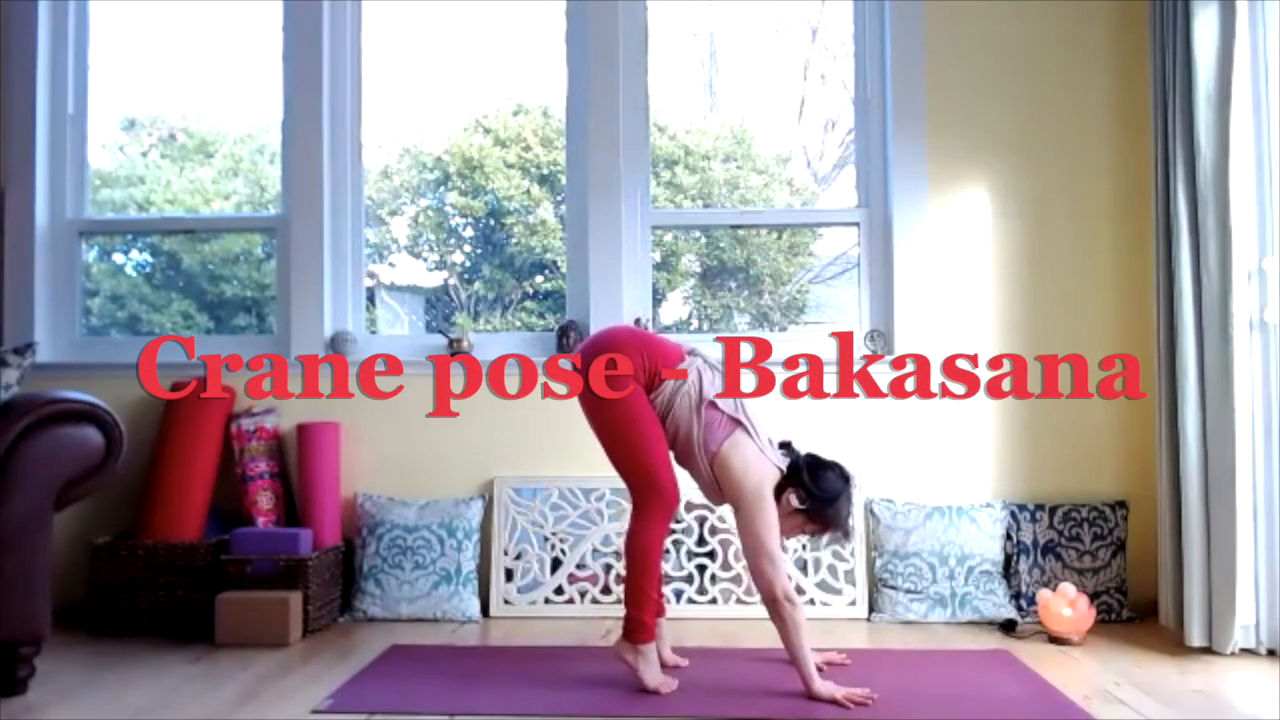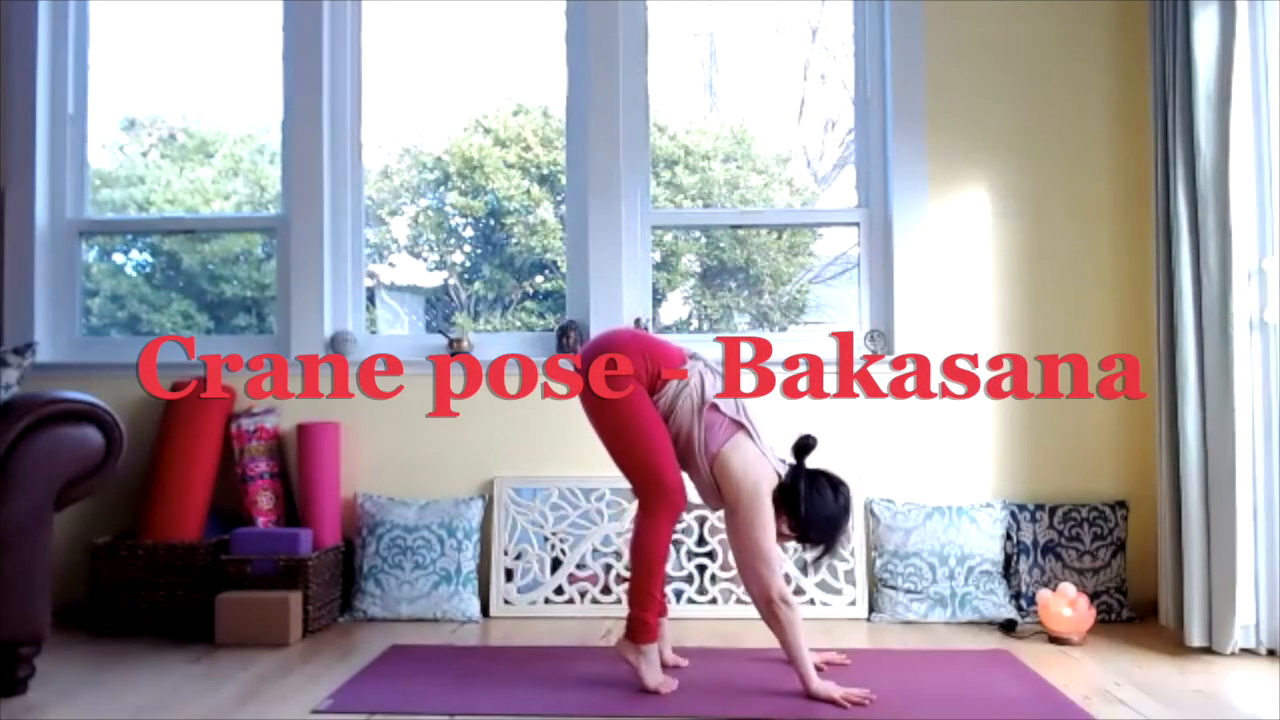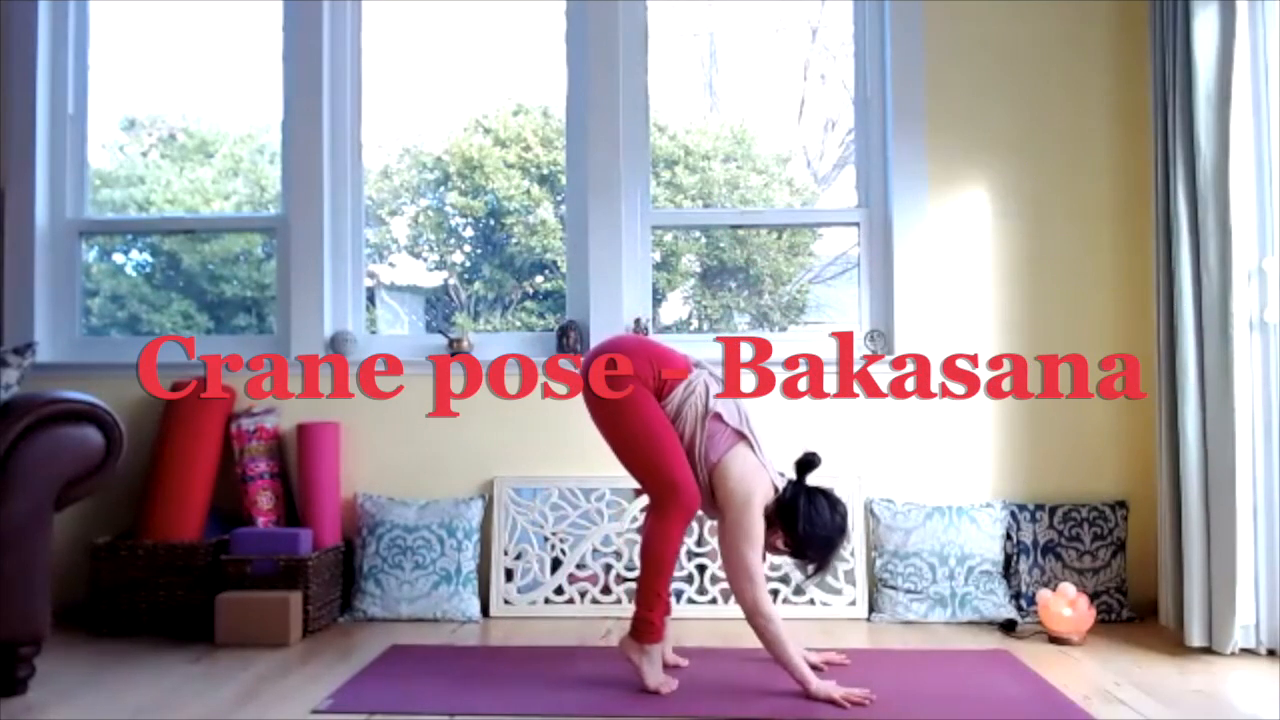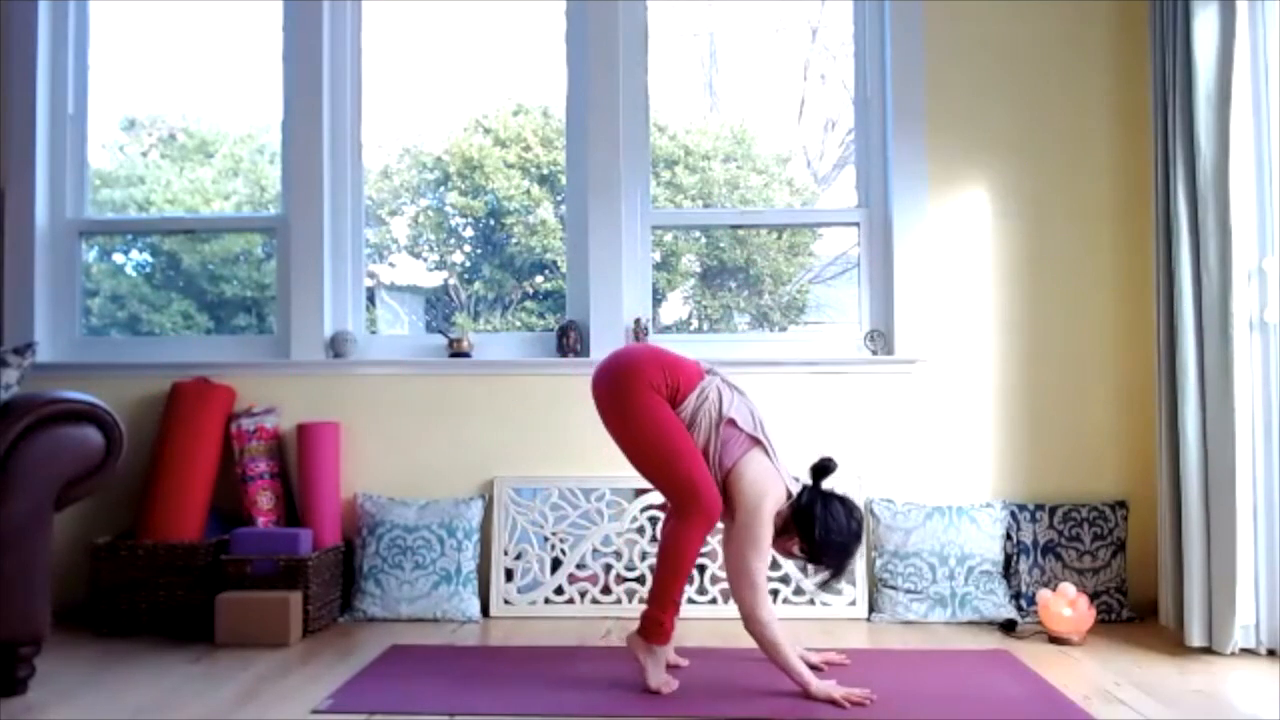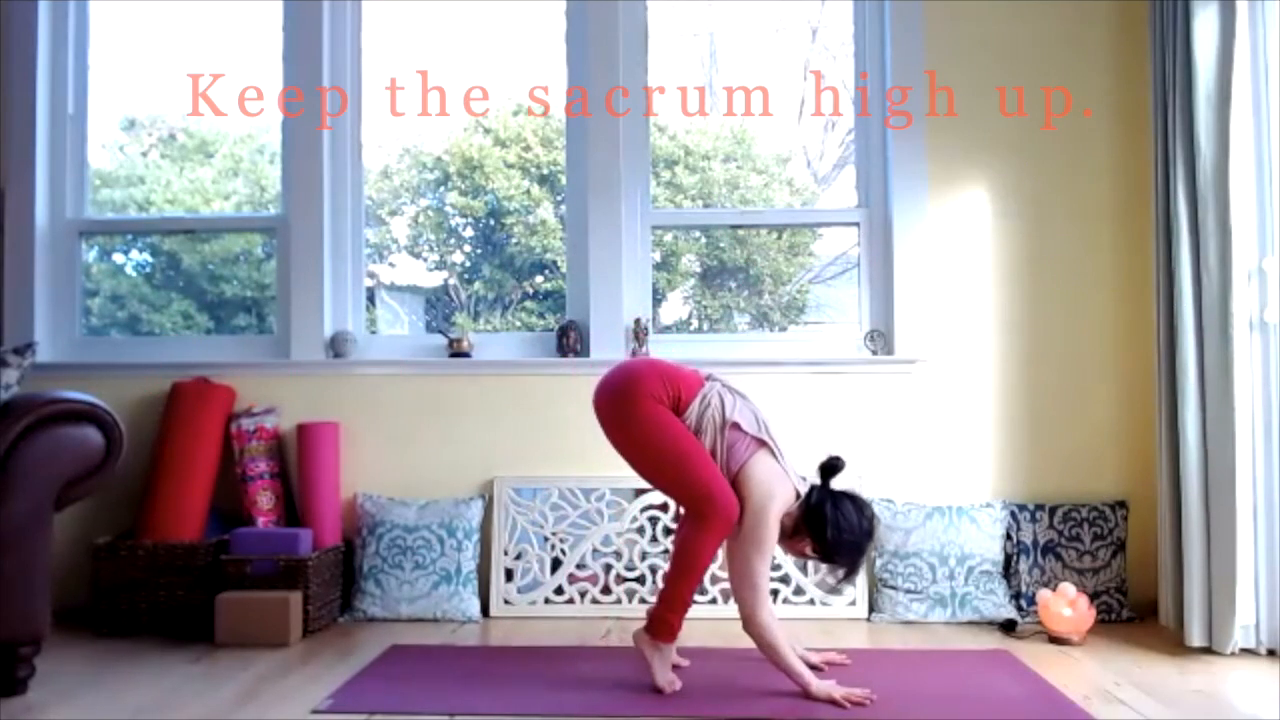
dt=0.4s
person 1, frame 1
left shoulder: (767, 475)
right shoulder: (757, 486)
left elbow: (770, 583)
right elbow: (780, 593)
left wrist: (802, 653)
right wrist: (813, 682)
left hip: (646, 368)
right hip: (616, 361)
left knee: (655, 501)
right knee: (659, 500)
left ankle: (654, 631)
right ankle: (638, 640)
person 1, frame 2
left shoulder: (763, 481)
right shoulder: (755, 491)
left elbow: (753, 576)
right elbow: (776, 596)
left wrist: (798, 652)
right wrist: (812, 681)
left hip: (642, 369)
right hip: (617, 364)
left knee: (663, 501)
right knee: (666, 498)
left ankle: (655, 632)
right ankle: (640, 639)
person 1, frame 3
left shoulder: (763, 492)
right shoulder: (749, 500)
left elbow: (749, 586)
right elbow: (757, 606)
left wrist: (791, 652)
right wrist: (811, 683)
left hip: (646, 374)
right hip: (621, 369)
left knee: (674, 502)
right knee: (679, 501)
left ankle: (655, 634)
right ankle: (644, 639)
person 1, frame 4
left shoulder: (778, 495)
right shoulder: (762, 502)
left elbow: (749, 584)
right elbow: (755, 612)
left wrist: (792, 652)
right wrist: (811, 683)
left hip: (652, 379)
right hip: (634, 378)
left knee: (692, 508)
right knee: (701, 507)
left ankle: (658, 634)
right ankle: (652, 638)
person 1, frame 5
left shoulder: (790, 497)
right shoulder: (770, 503)
left elbow: (752, 588)
right elbow: (755, 614)
left wrist: (791, 651)
right wrist: (811, 683)
left hip: (651, 389)
right hip: (636, 391)
left knee: (709, 513)
right knee: (718, 511)
left ankle: (662, 633)
right ankle: (658, 636)
